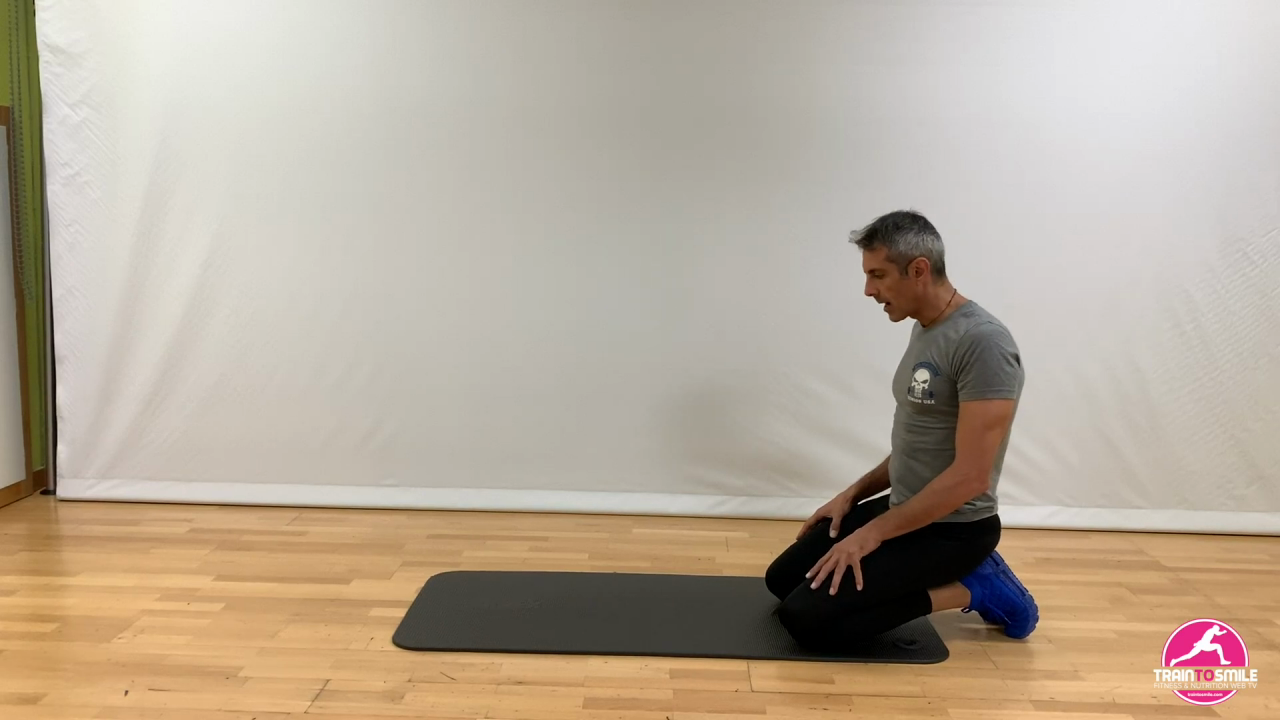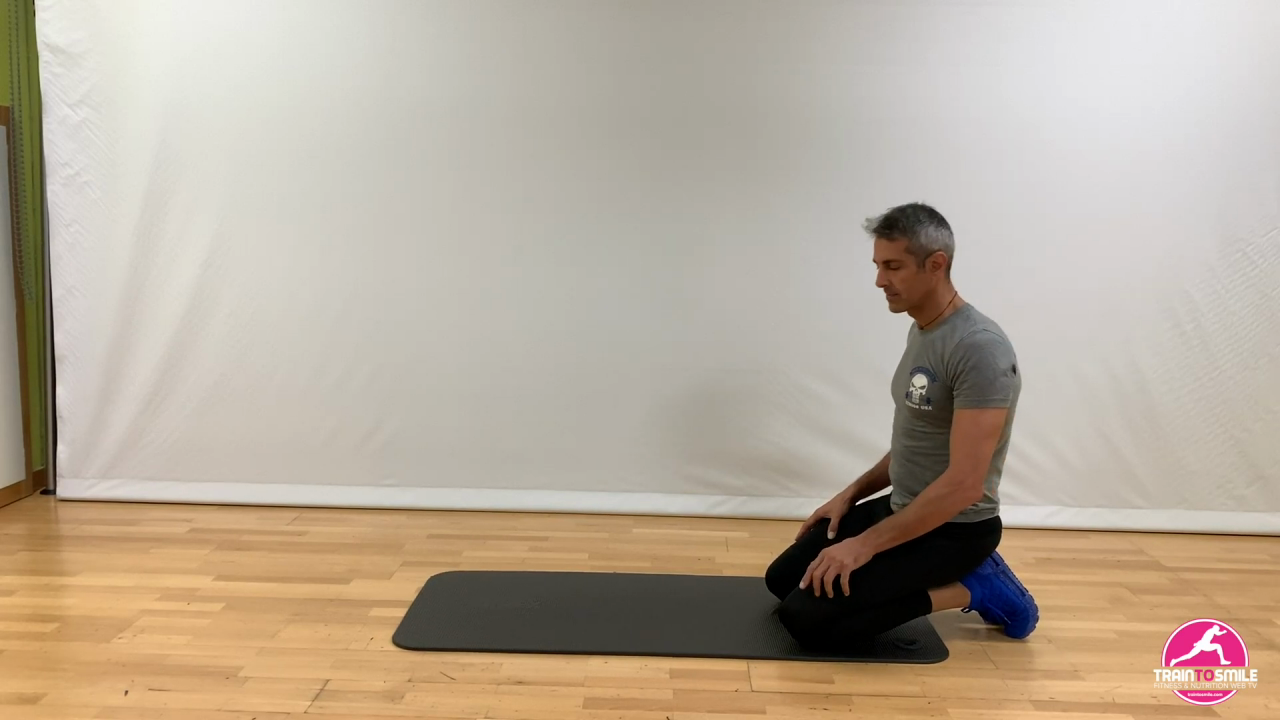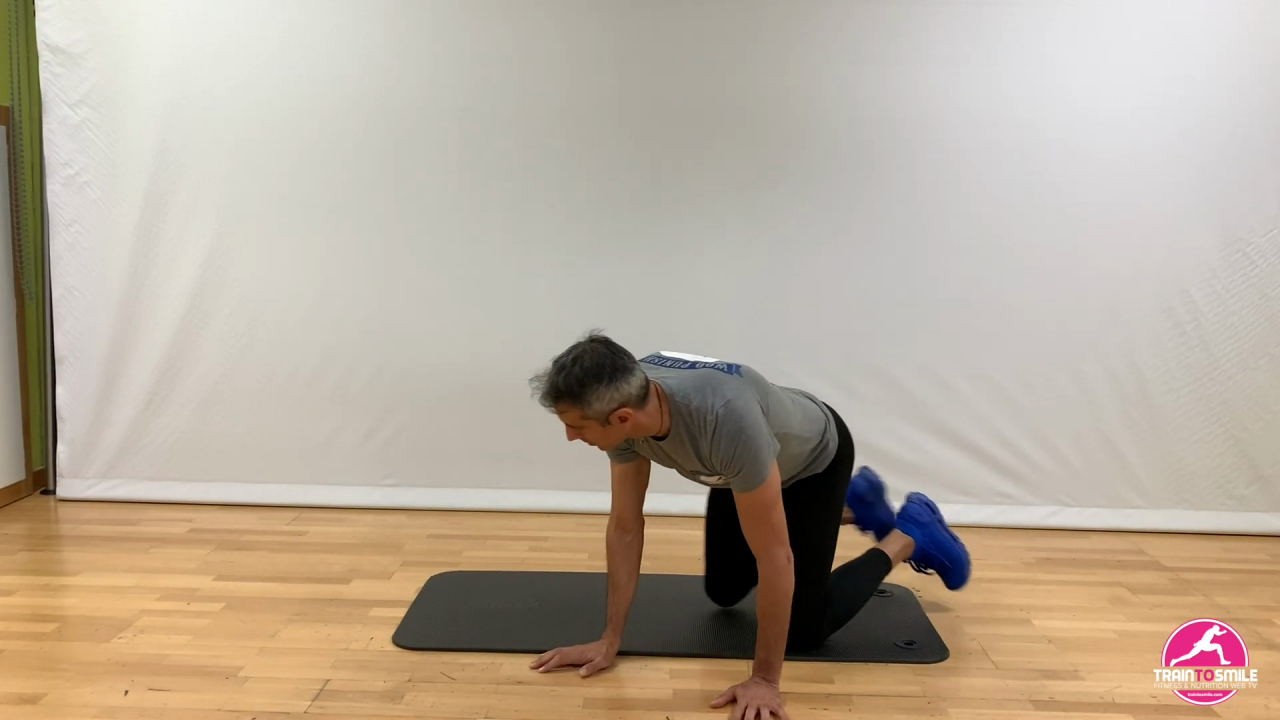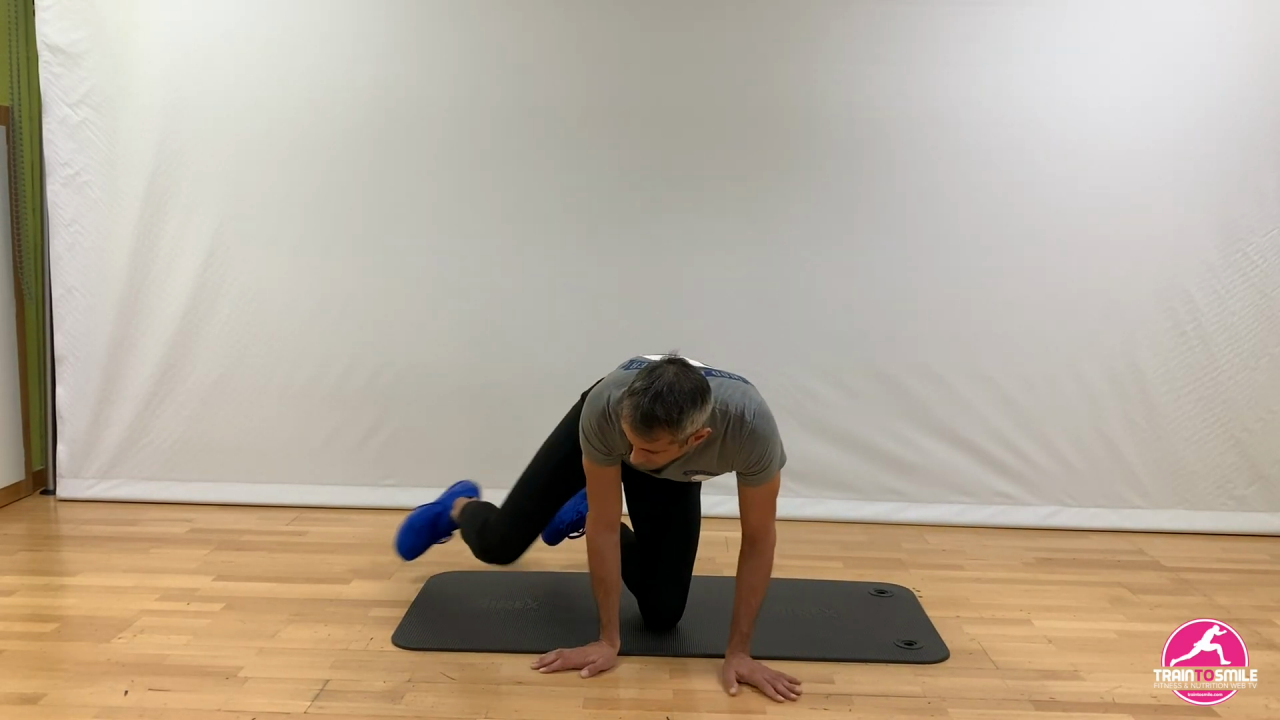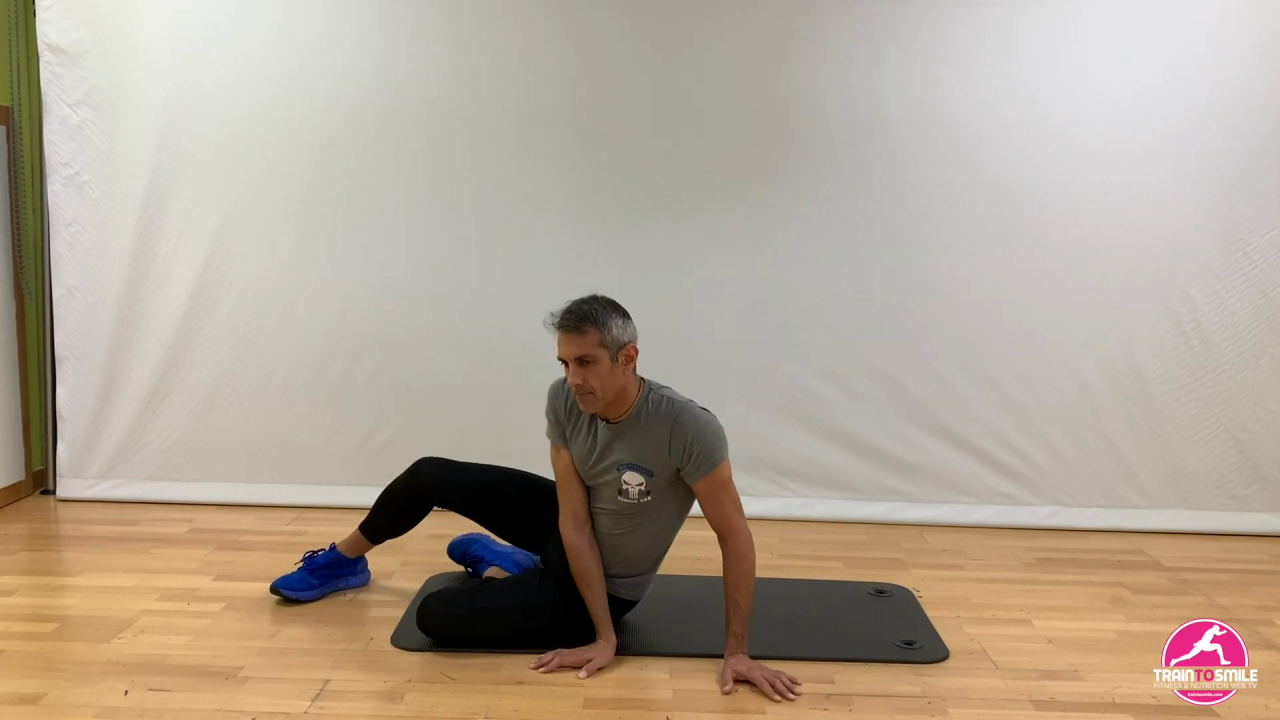
dt=1s
person 1, frame 1
left shoulder: (982, 343)
right shoulder: (925, 332)
left elbow: (970, 475)
left wrist: (874, 533)
right wrist: (853, 493)
left hip: (951, 529)
right hip: (906, 507)
left knee: (805, 616)
right knee: (783, 579)
left ankle: (969, 588)
right ankle: (955, 577)
person 1, frame 2
left shoulder: (978, 349)
right shoulder: (921, 332)
left elbow: (963, 484)
left wrist: (866, 545)
right wrist: (850, 494)
left hip: (952, 529)
right hip: (903, 508)
left knee: (805, 616)
right knee: (783, 579)
left ankle: (969, 589)
right ankle: (954, 579)
person 1, frame 3
left shoulder: (725, 419)
right shoulder: (621, 403)
left elbow: (775, 558)
right elbow: (624, 525)
left wrist: (765, 680)
right wrist: (609, 640)
left hip: (814, 460)
right hip: (746, 464)
left knee: (803, 627)
right knee: (724, 590)
left ankle: (908, 540)
right ankle: (854, 505)
person 1, frame 4
left shoulder: (752, 429)
right shoulder: (607, 407)
left elbow: (758, 539)
right elbow: (603, 526)
left wrist: (738, 653)
right wrist: (607, 641)
right hip: (614, 424)
left knee: (662, 613)
right knee: (499, 543)
left ankle: (585, 512)
right ankle: (460, 508)
person 1, frame 5
left shoulder: (687, 426)
right shoulder: (562, 400)
left elbow: (735, 538)
right elbow: (574, 521)
left wrist: (737, 652)
right wrist: (603, 639)
left hip: (606, 582)
right hip: (560, 522)
right knee: (427, 477)
left ankle: (501, 570)
right ankle: (344, 561)
